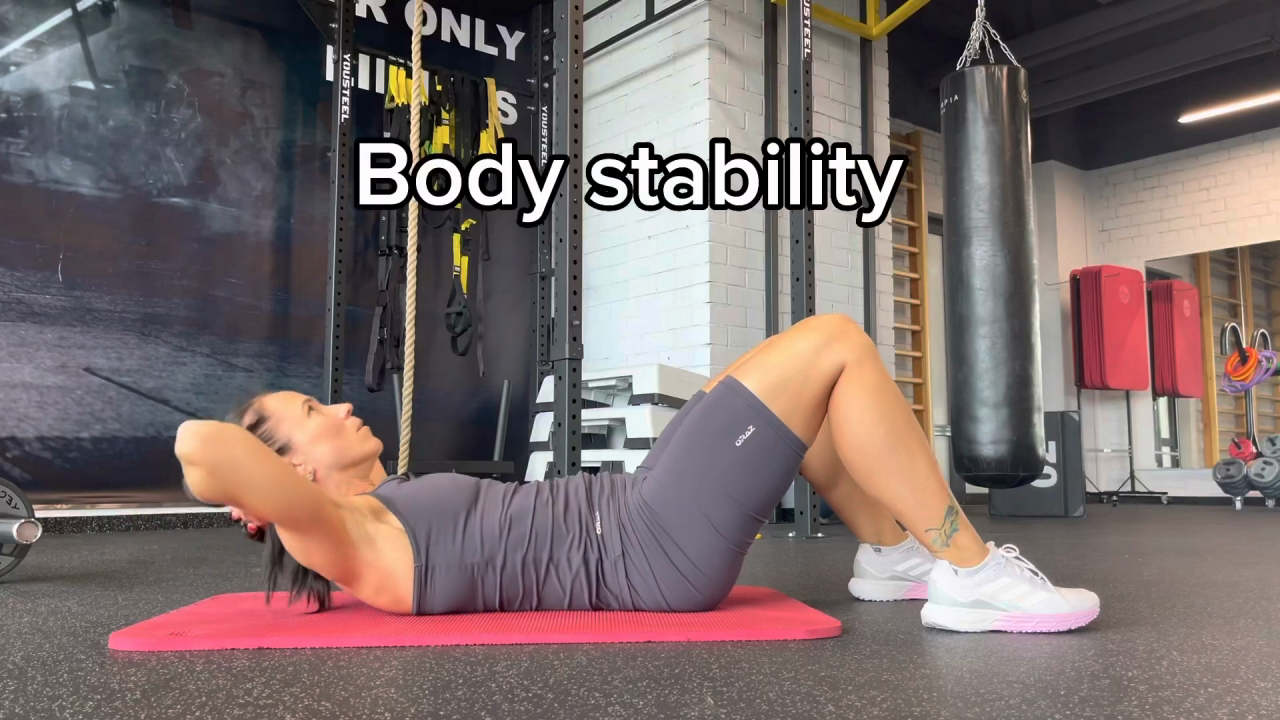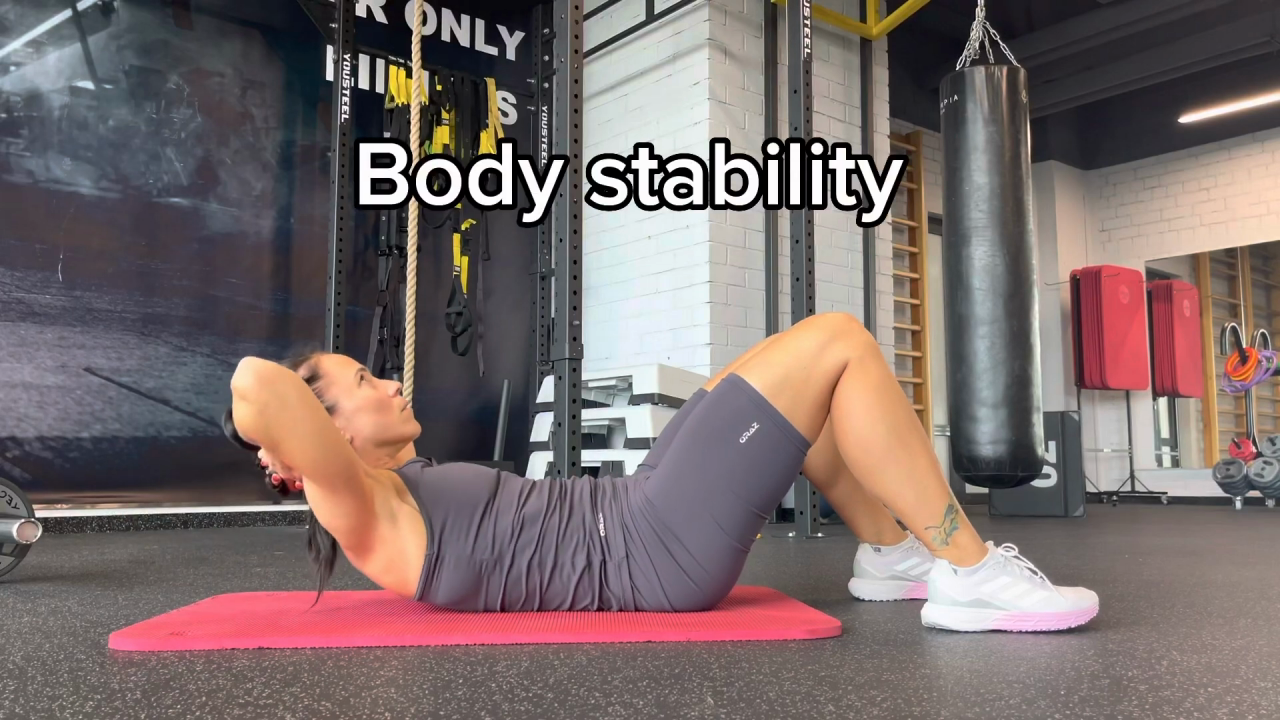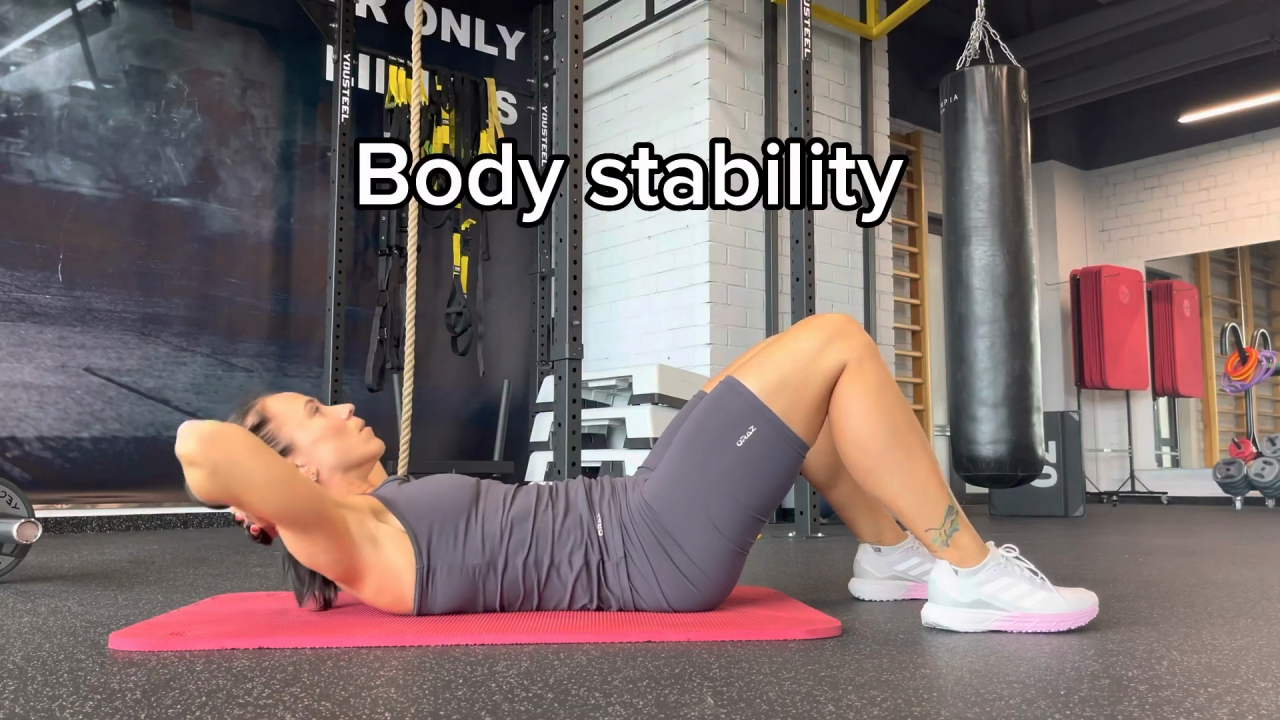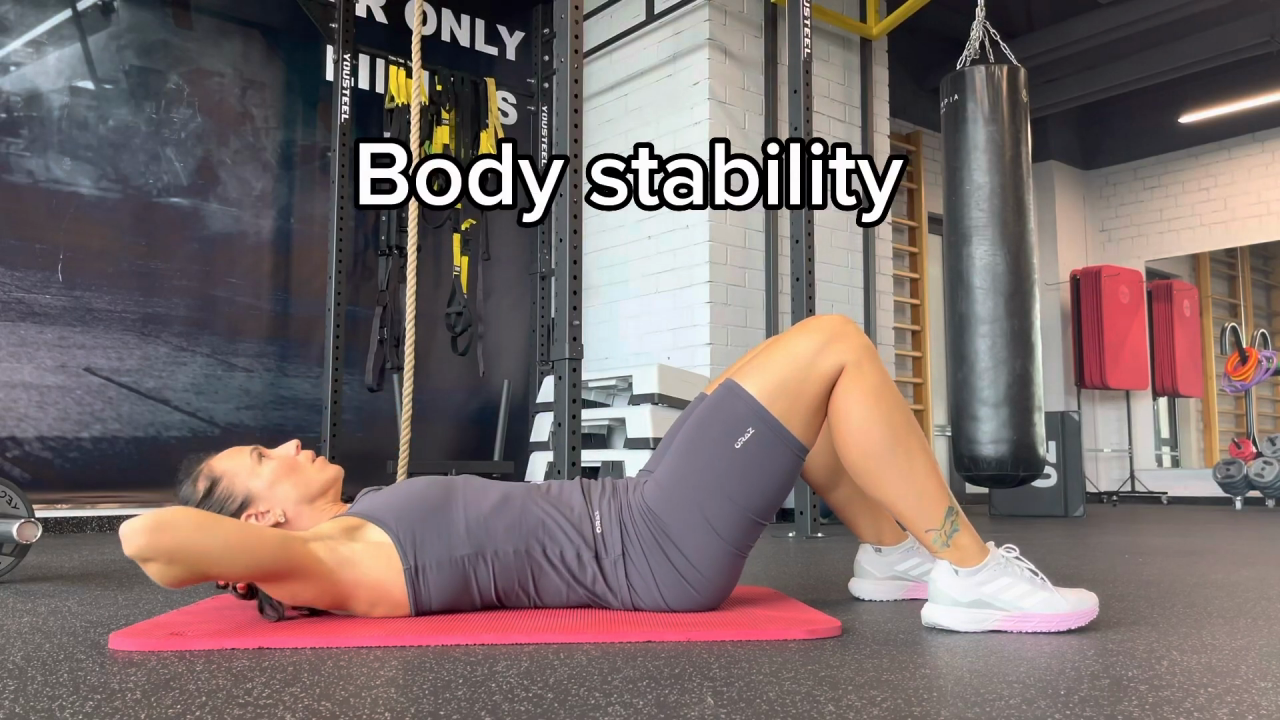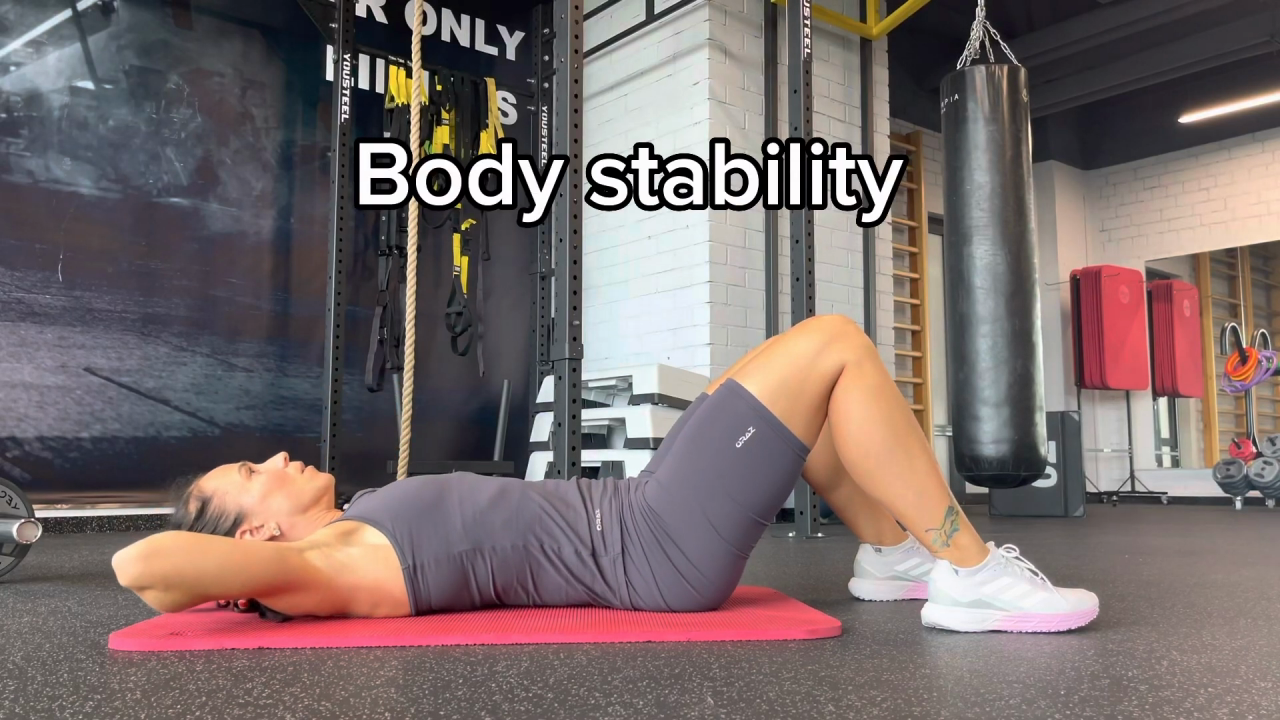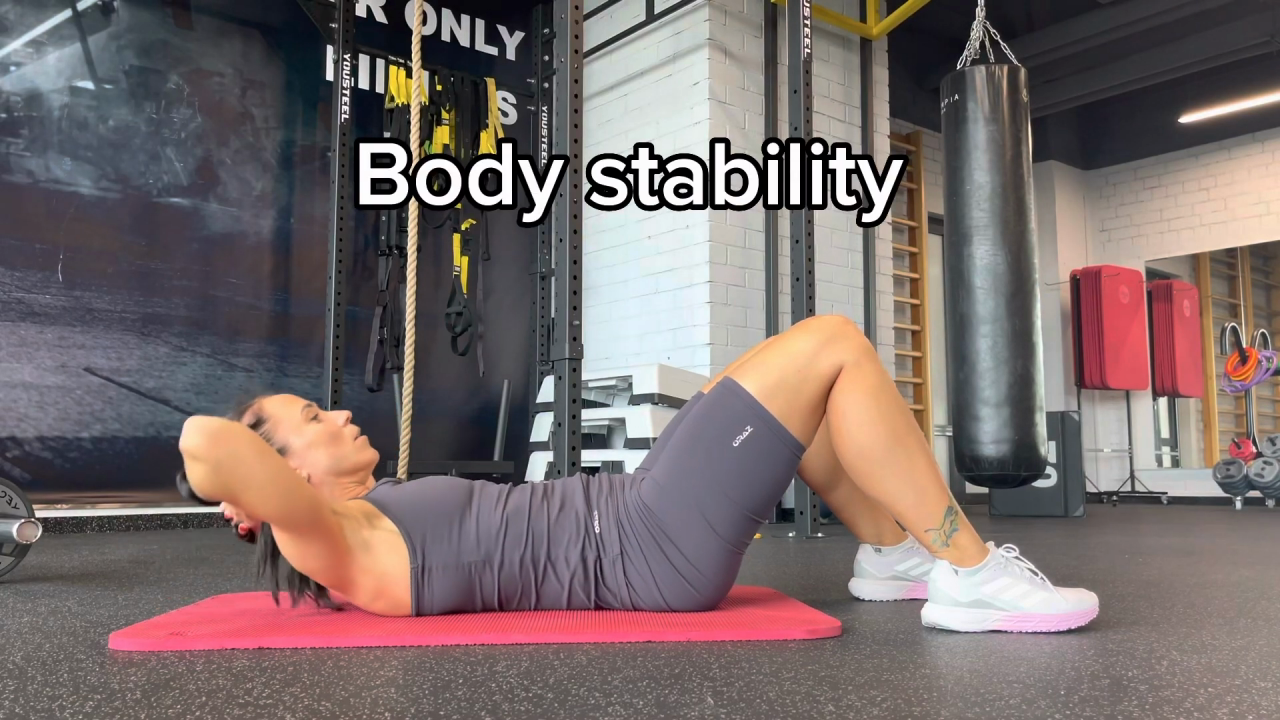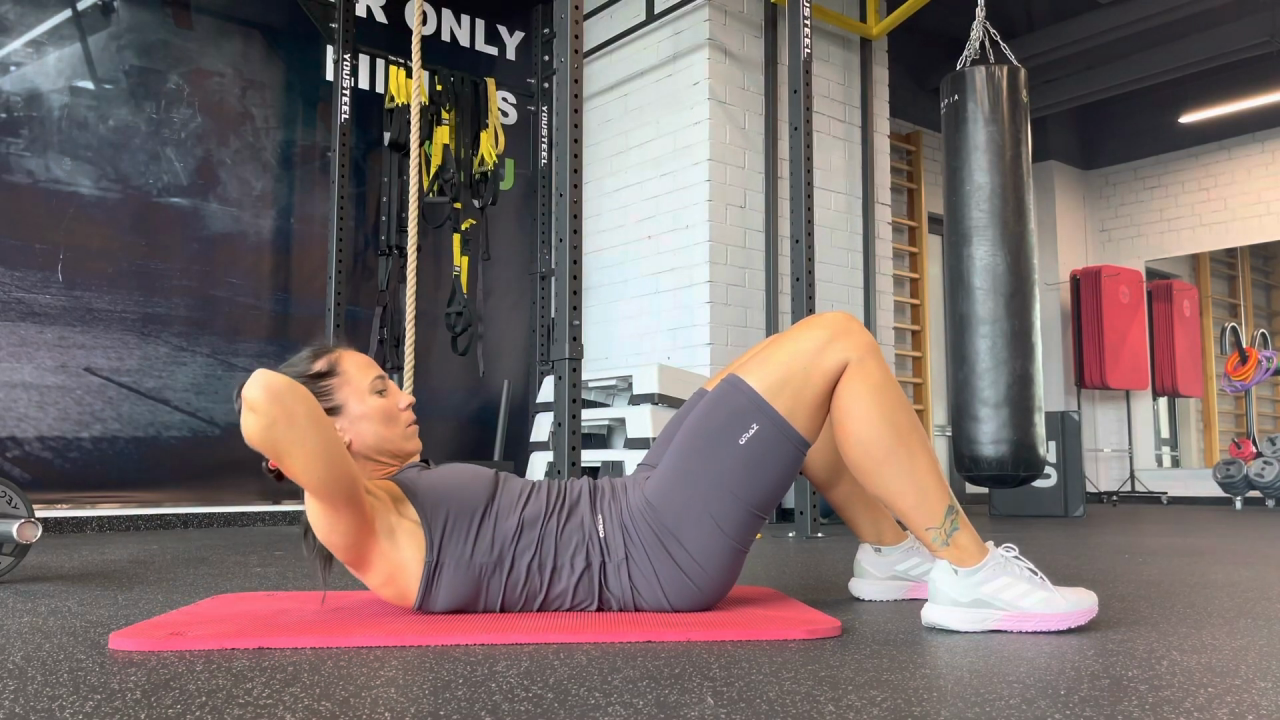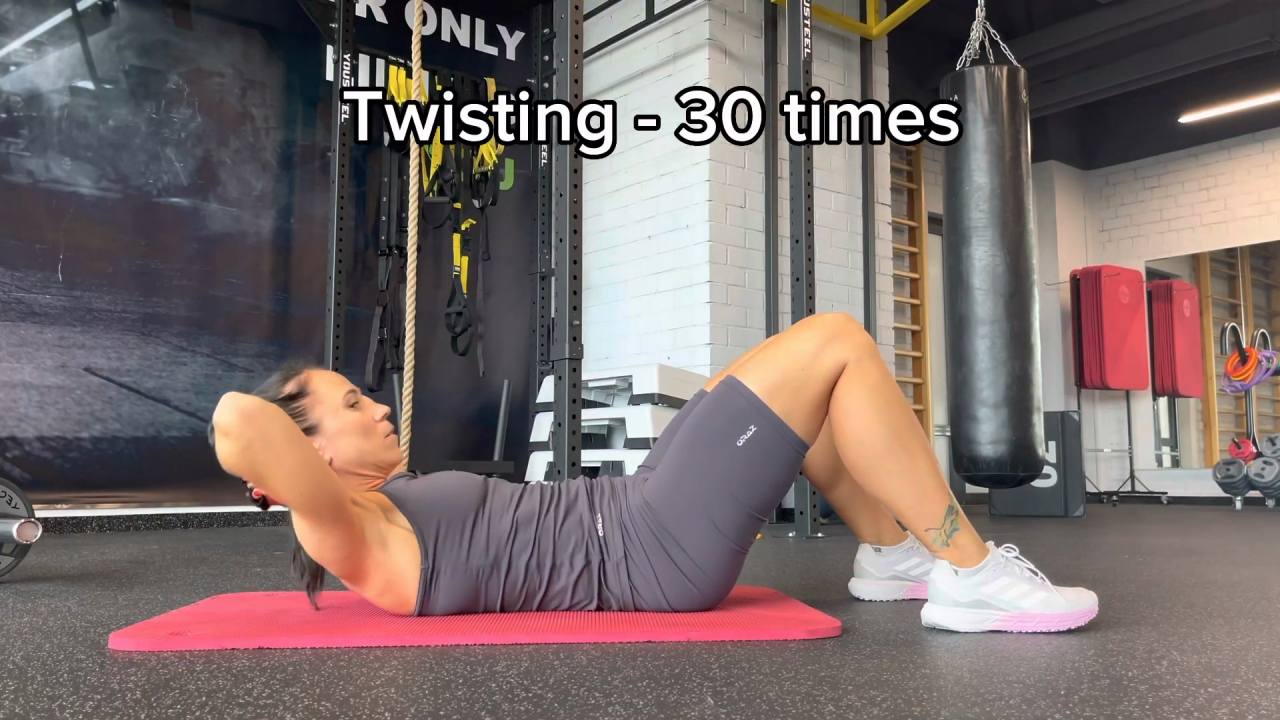
dt=0.4s
person 1, frame 1
left shoulder: (382, 518)
right shoulder: (355, 542)
right elbow: (198, 447)
right wrist: (255, 488)
left hip: (634, 516)
right hip: (655, 552)
left knee: (811, 374)
right knee: (837, 345)
left ankle: (892, 553)
right ankle: (972, 576)
person 1, frame 2
left shoulder: (398, 494)
right shoulder: (370, 515)
right elbow: (257, 383)
right wrist: (288, 446)
left hip: (636, 517)
right hip: (656, 554)
left knee: (813, 378)
right knee: (840, 343)
left ankle: (891, 555)
right ankle: (970, 575)
person 1, frame 3
left shoulder: (377, 516)
right shoulder: (353, 543)
right elbow: (199, 443)
right wrist: (250, 471)
left hip: (633, 518)
right hip: (656, 553)
left knee: (808, 375)
right knee: (839, 344)
left ankle: (892, 554)
right ankle: (973, 576)
person 1, frame 4
left shoulder: (356, 529)
right shoulder: (337, 563)
right elbow: (145, 535)
right wrist: (239, 550)
left hip: (632, 516)
right hip: (657, 551)
left knee: (809, 373)
right knee: (837, 344)
left ankle: (890, 554)
right ankle: (973, 576)
person 1, frame 5
left shoulder: (351, 534)
right shoulder: (332, 568)
right elbow: (141, 566)
right wrist: (204, 563)
left hip: (631, 513)
right hip: (659, 551)
left knee: (802, 376)
right knee: (836, 343)
left ankle: (892, 555)
right ankle: (972, 576)
person 1, frame 6
left shoulder: (372, 521)
right shoulder: (345, 547)
right elbow: (201, 442)
right wrist: (255, 497)
left hip: (631, 514)
right hip: (652, 551)
left knee: (808, 380)
right knee: (834, 344)
left ankle: (891, 553)
right ankle: (971, 576)
person 1, frame 7
left shoulder: (388, 500)
right shoulder: (365, 528)
right elbow: (266, 395)
right wrist: (293, 451)
left hip: (635, 517)
right hip: (657, 551)
left knee: (810, 378)
right knee: (839, 343)
left ankle: (892, 555)
right ankle: (971, 575)
person 1, frame 8
left shoulder: (380, 513)
right shoulder: (356, 540)
right elbow: (237, 419)
right wrist: (267, 458)
left hip: (633, 516)
right hip: (657, 554)
left knee: (814, 375)
right knee: (838, 343)
left ankle: (892, 554)
right ankle: (970, 575)
